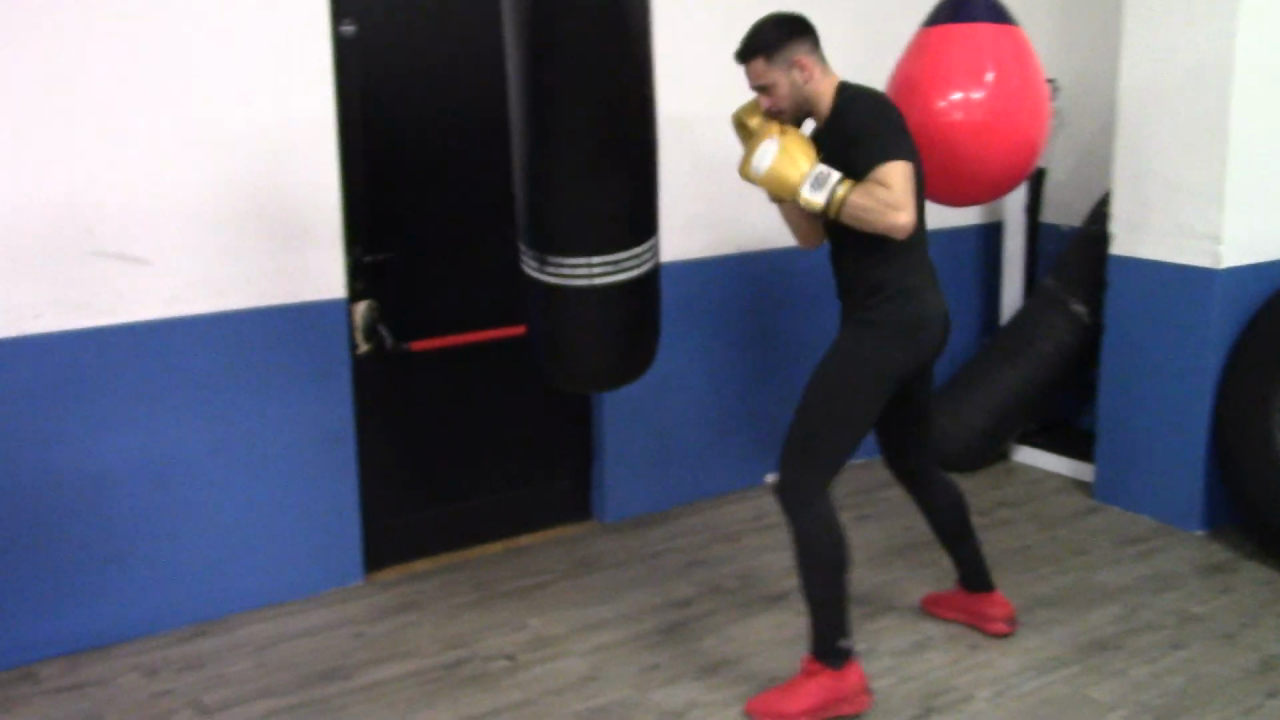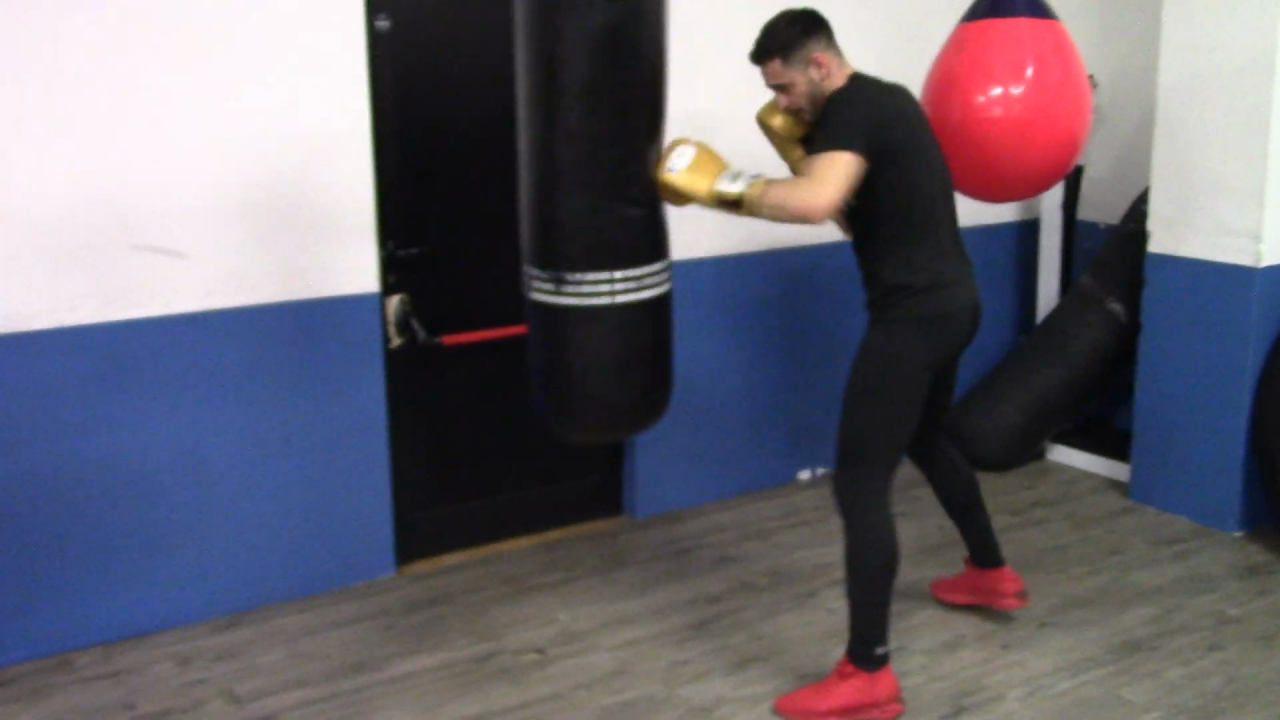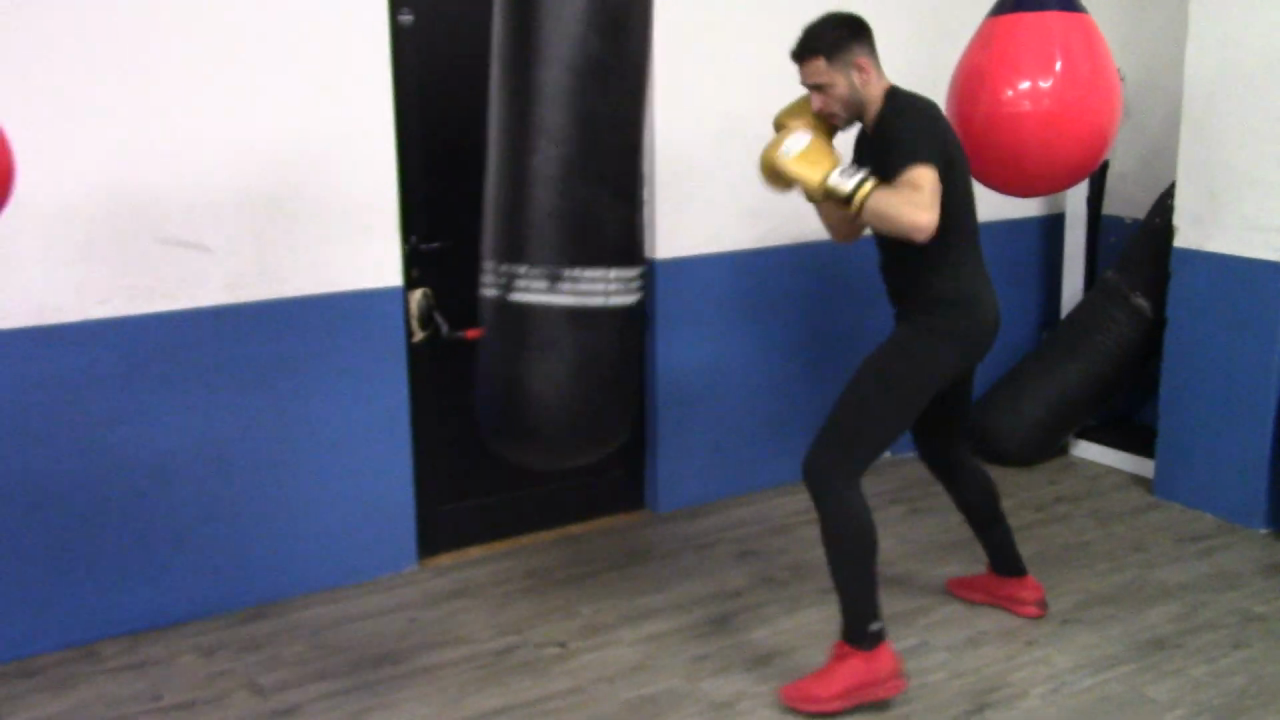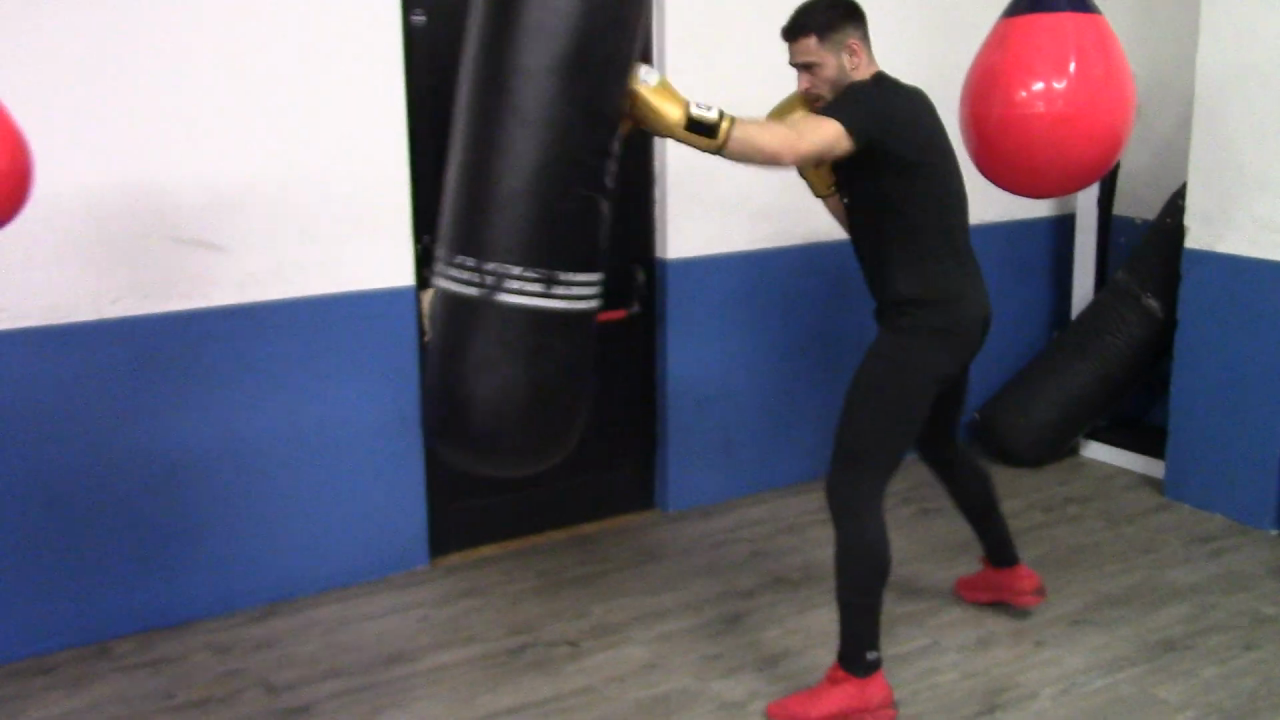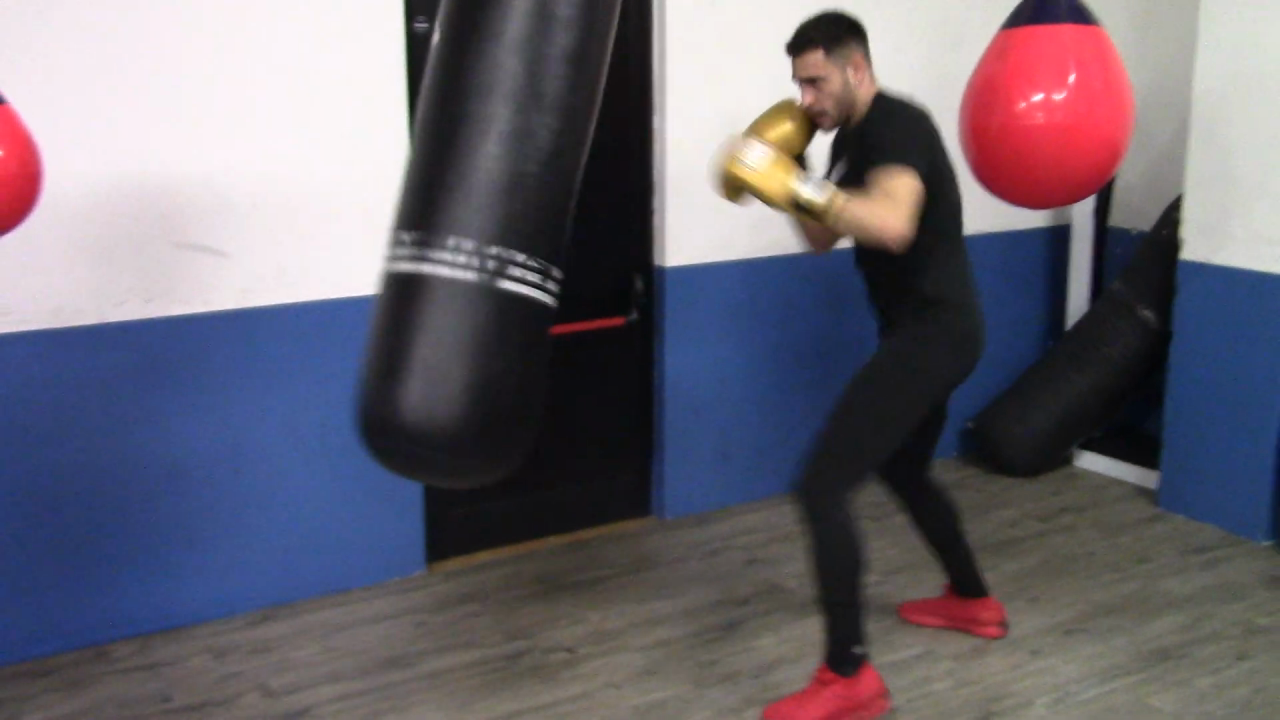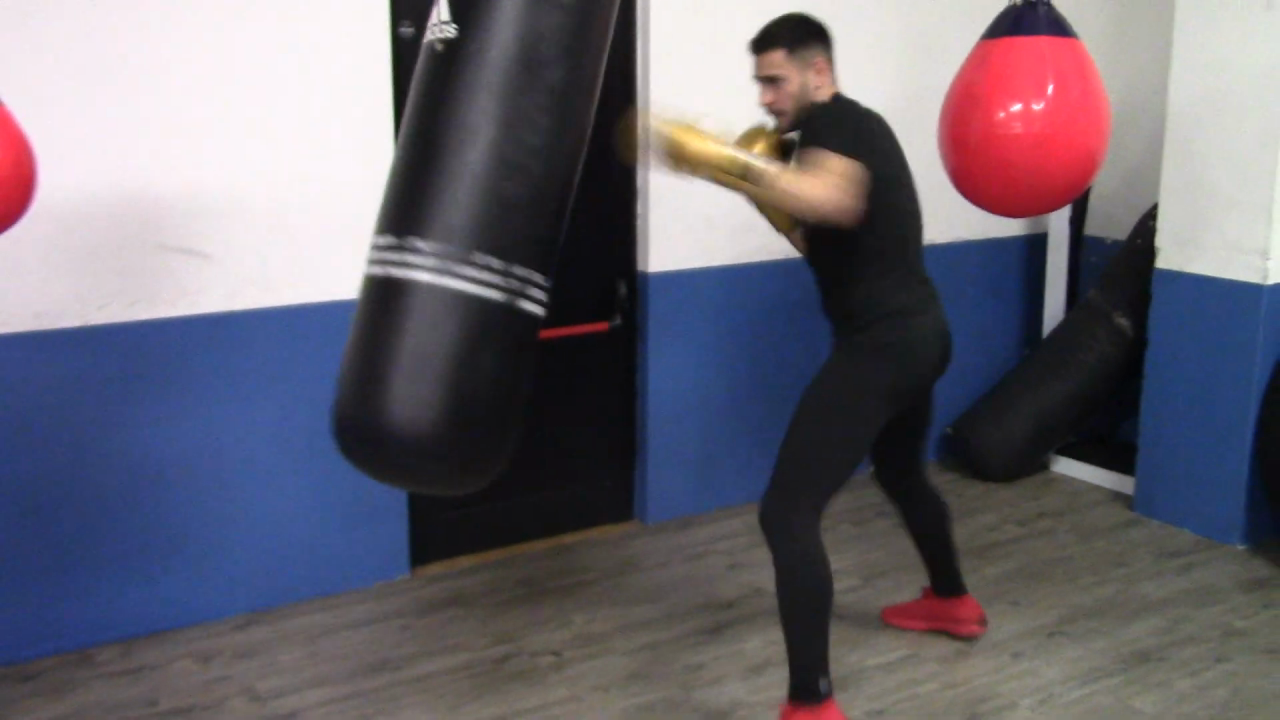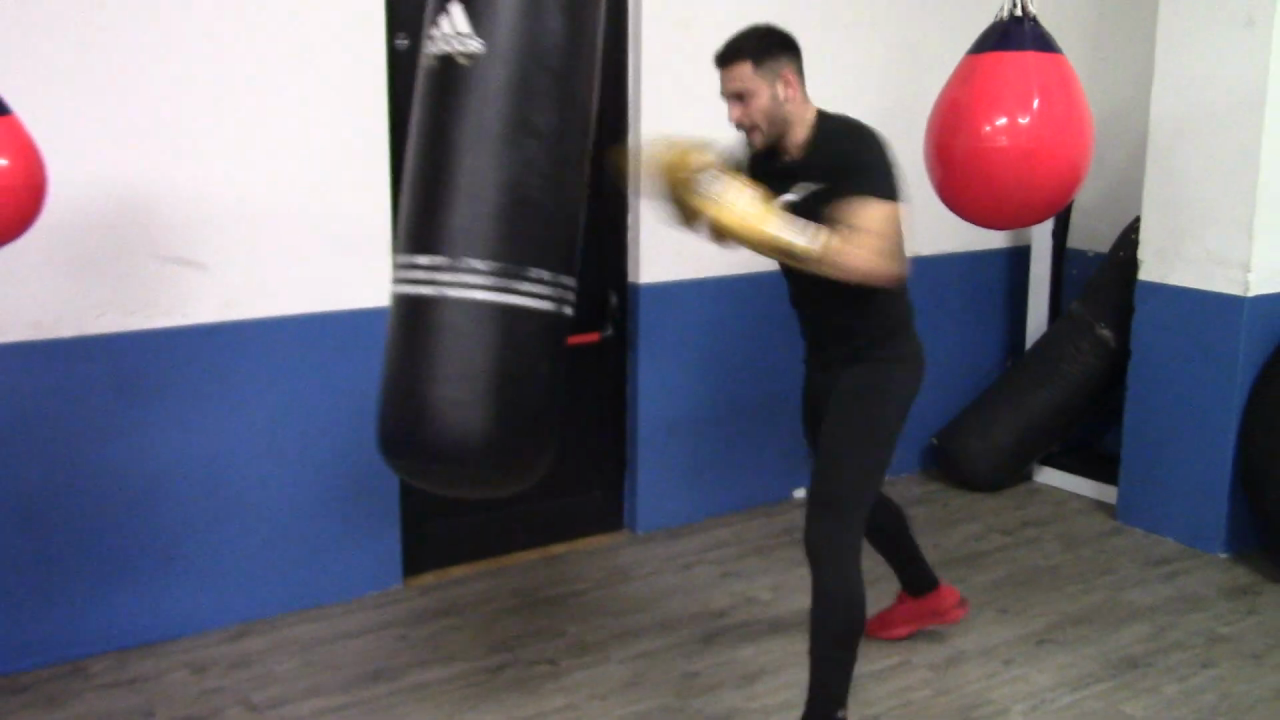
dt=0.2s
person 1, frame 1
left shoulder: (864, 113)
right shoulder: (830, 126)
left elbow: (898, 217)
right elbow: (813, 235)
left wrist: (809, 180)
right wrist: (784, 166)
left hip: (887, 320)
right hip: (915, 317)
left knee: (800, 482)
right knee: (913, 460)
right ankle: (982, 596)
person 1, frame 2
left shoulder: (855, 108)
right shoulder: (880, 101)
left elbow: (813, 204)
right elbow: (839, 201)
left wrist: (721, 185)
right wrist: (797, 147)
left hip: (916, 313)
right hip: (950, 300)
left knee: (859, 484)
right knee: (926, 439)
right ankle: (992, 572)
person 1, frame 3
left shoulder: (907, 121)
right shoulder: (880, 131)
left elbow: (919, 221)
right elbow: (848, 230)
left wrist: (829, 176)
right wrist: (823, 167)
left hip: (941, 322)
right hip: (962, 315)
left knee: (828, 468)
right knee: (942, 449)
left ankle: (866, 653)
right ankle: (1012, 579)
person 1, frame 4
left shoulder: (876, 103)
right shoulder: (882, 107)
left elbow: (788, 147)
right elbow: (863, 217)
left wrist: (684, 118)
right wrist: (812, 169)
left hip: (927, 321)
right hip: (957, 309)
left knee: (853, 486)
right knee: (940, 444)
right ankle: (1009, 571)
person 1, frame 5
left shoulder: (896, 127)
right shoulder: (851, 141)
left elbow: (891, 228)
right elbow: (821, 240)
left wrist: (796, 186)
right wrist: (791, 187)
left hip: (930, 331)
right hip: (925, 327)
left knee: (819, 488)
right knee: (902, 470)
right ankle: (972, 600)
person 1, frame 6
left shoulder: (839, 124)
right shoulder: (832, 132)
left elbow: (826, 201)
right elbow: (812, 239)
left wrist: (726, 158)
right wrist: (745, 173)
left hip: (883, 343)
right hip: (920, 333)
left knee: (786, 511)
right knee: (900, 471)
right ankle: (953, 602)
person 1, frame 7
left shoulder: (853, 148)
right shoulder: (767, 155)
left elbow: (873, 262)
left hip: (876, 361)
right hip: (827, 359)
left knee: (830, 534)
right knee: (852, 491)
right ankle: (928, 595)
